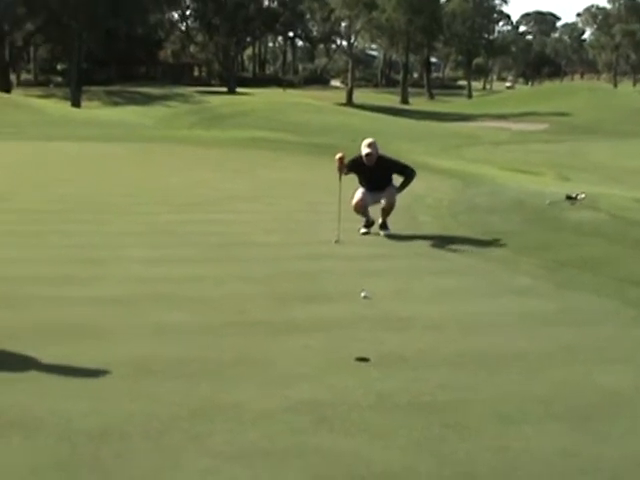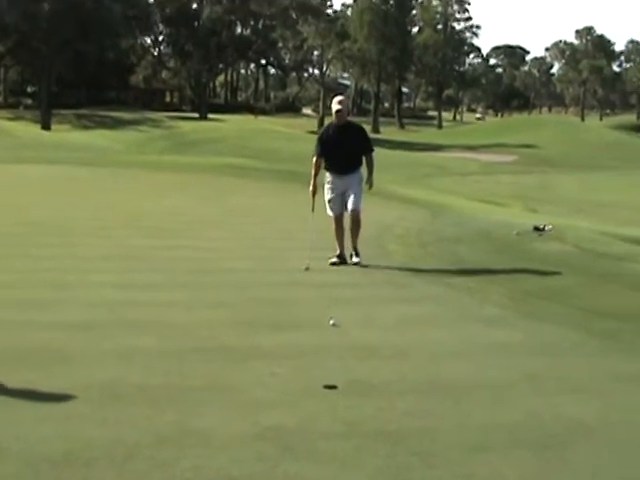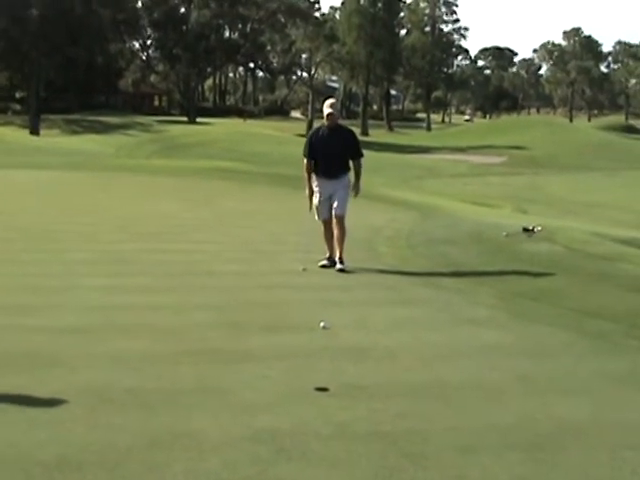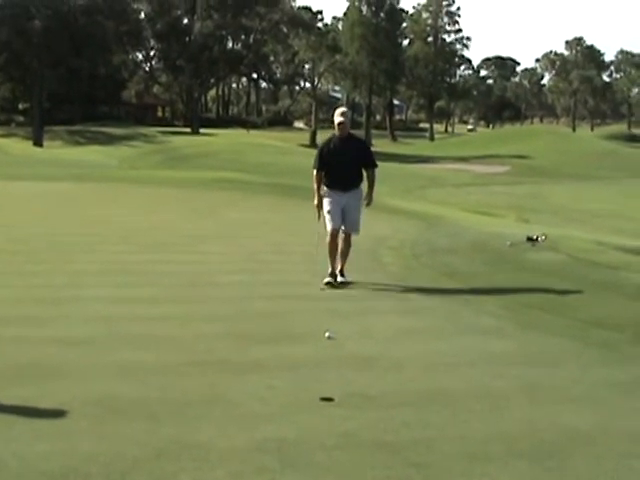
dt=1s
person 1, frame 1
left shoulder: (387, 162)
right shoulder: (357, 161)
left elbow: (411, 173)
right elbow: (342, 171)
left wrist: (399, 189)
right wrist: (340, 162)
left hip: (384, 190)
right hip: (367, 191)
left knee: (390, 200)
right knee: (357, 204)
left ankle: (383, 221)
right ankle: (368, 220)
person 1, frame 2
left shoulder: (358, 130)
right shoulder: (326, 132)
left elbow: (368, 154)
right elbow: (318, 158)
left wrist: (370, 175)
right wrist: (313, 181)
left hip: (353, 177)
right hip: (333, 178)
left knee: (354, 213)
right knee: (337, 217)
left ankle: (355, 249)
right ankle: (341, 254)
person 1, frame 3
left shoulder: (348, 134)
right shoulder: (315, 134)
left elbow: (356, 160)
right elbow: (308, 161)
left wrist: (357, 181)
right wrist: (308, 184)
left hip: (341, 182)
right hip: (321, 182)
left knee: (339, 218)
right knee: (326, 221)
left ankle: (340, 258)
right ankle: (330, 256)
person 1, frame 4
left shoulder: (360, 144)
right shoulder: (326, 145)
left elbow: (370, 169)
right elbow: (318, 171)
left wrist: (370, 191)
right wrist: (317, 195)
left hip: (353, 194)
right hip: (331, 194)
left knee: (346, 234)
right knee: (333, 231)
left ankle: (341, 270)
right ankle: (331, 272)
